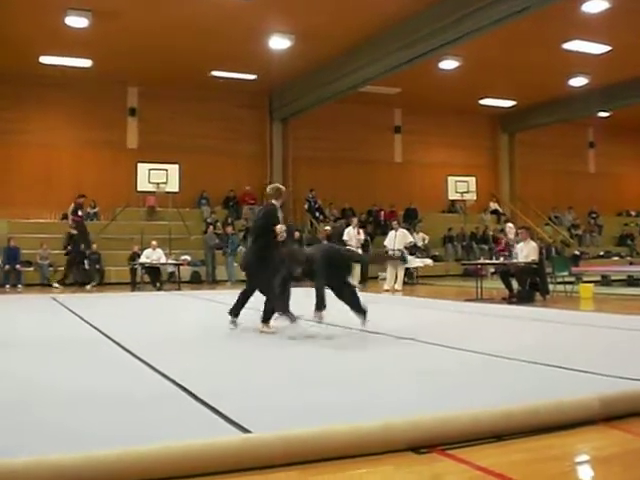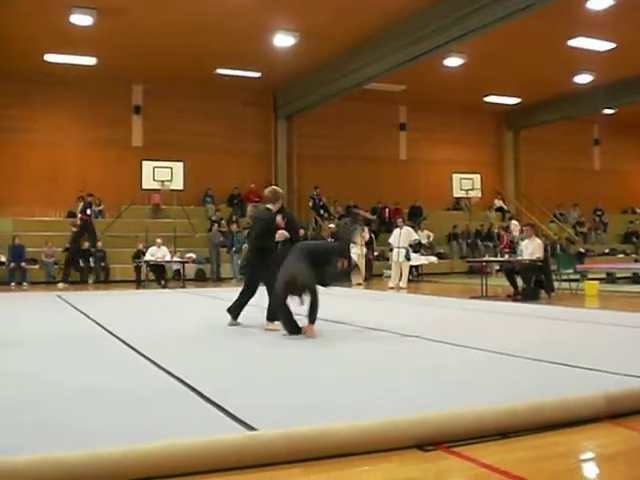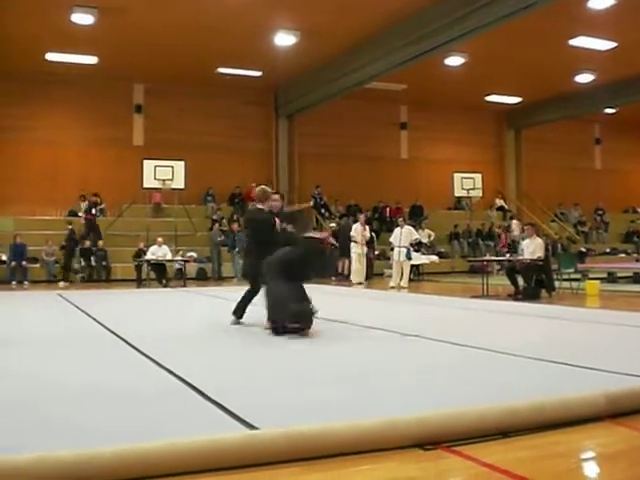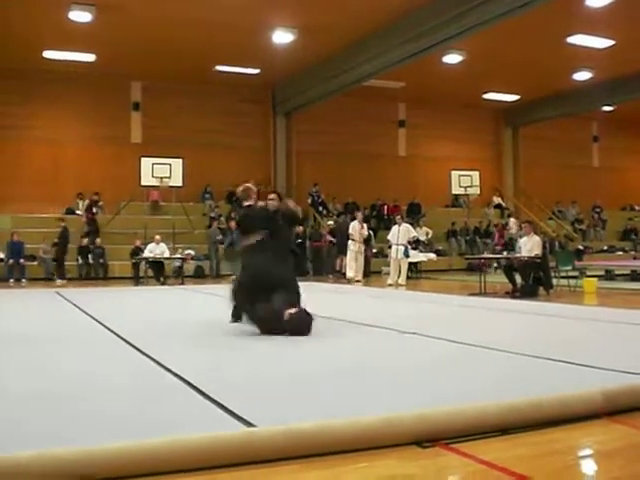
dt=0.1s
person 1, frame 1
left shoulder: (268, 209)
right shoulder: (270, 210)
right elbow: (257, 228)
left wrist: (279, 232)
right wrist: (276, 231)
left hip: (255, 256)
right hip: (261, 258)
left knee: (250, 287)
right knee: (272, 289)
left ankle: (234, 315)
right ankle: (265, 323)
person 1, frame 2
left shoulder: (260, 213)
right shoulder: (269, 217)
right elbow: (257, 240)
left wrist: (279, 234)
right wrist: (275, 238)
left hip: (251, 260)
right hip: (260, 260)
left knee: (248, 289)
left ankle: (234, 316)
right ankle: (271, 321)
person 1, frame 3
left shoulder: (250, 214)
right shoulder: (267, 218)
right elbow: (273, 241)
right wrist: (277, 228)
left hip: (251, 260)
right hip: (263, 260)
left knee: (254, 289)
left ankle: (237, 316)
person 1, frame 4
left shoulder: (241, 216)
right shoulder: (264, 211)
right elbow: (283, 226)
left hip: (251, 256)
right hip: (271, 254)
left knee: (244, 284)
left ankle: (237, 315)
